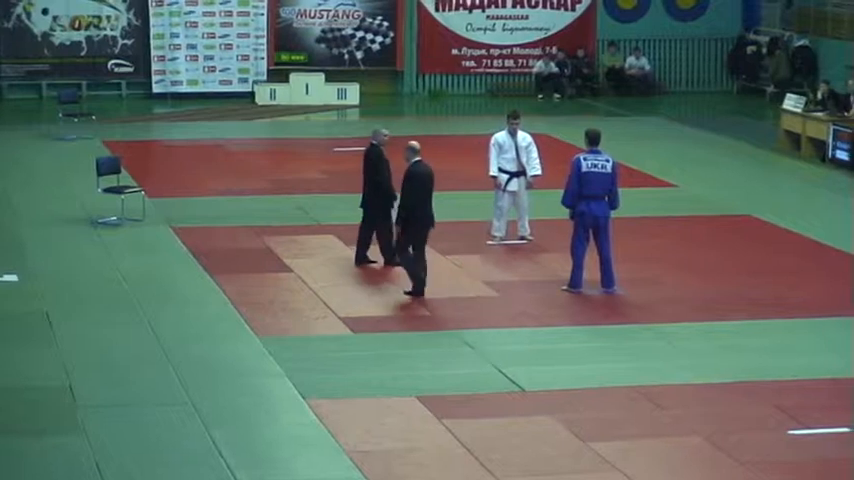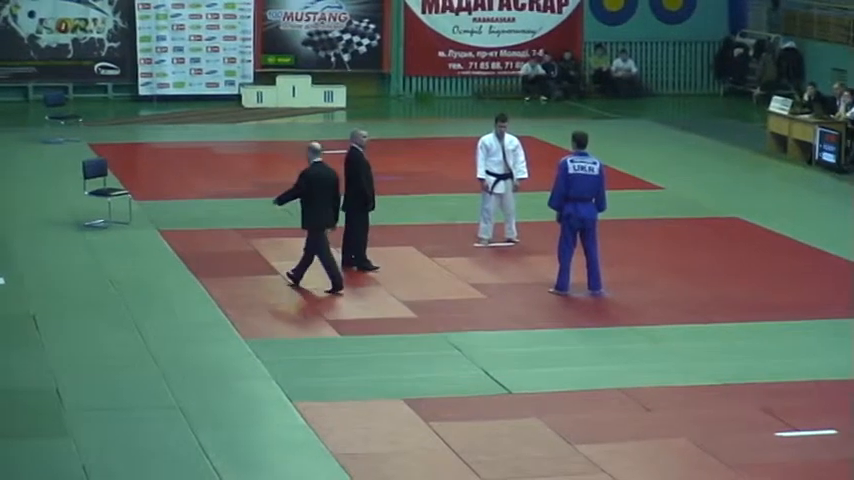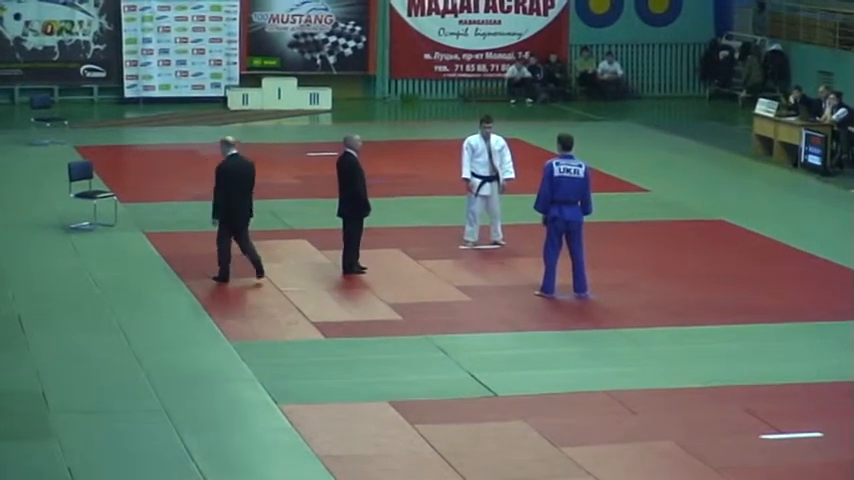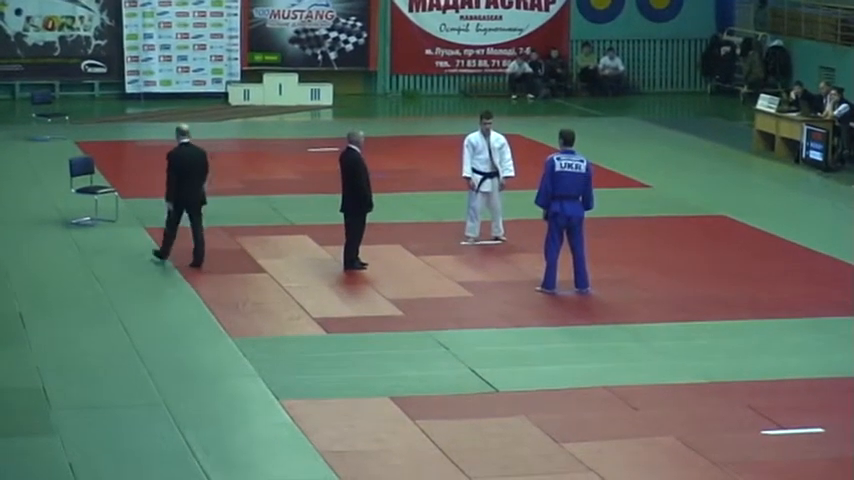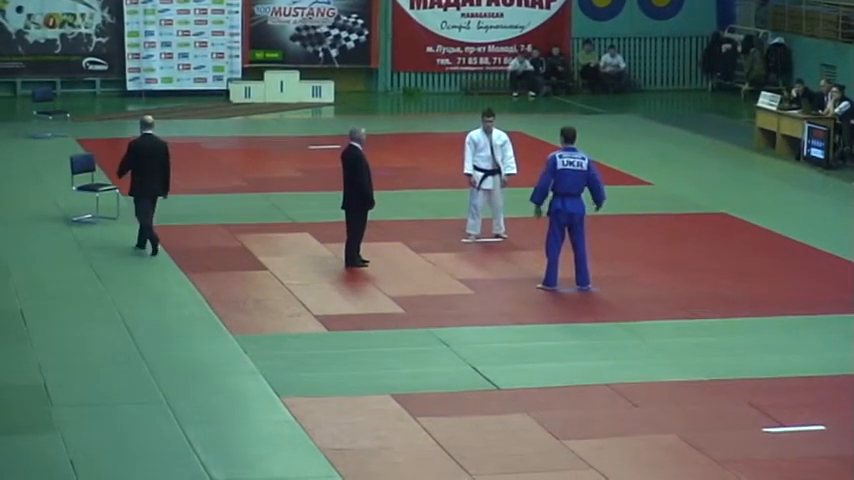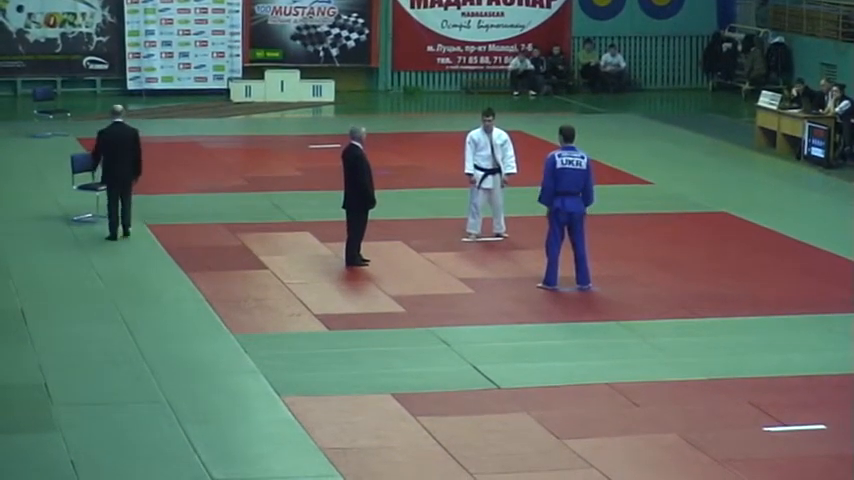
dt=0.7s
person 1, frame 1
left shoulder: (579, 160)
right shoulder: (610, 161)
left elbow: (572, 186)
right elbow: (613, 189)
left wrist: (570, 206)
right wrist: (611, 207)
left hip: (583, 208)
right hip: (602, 208)
left knee: (579, 247)
right knee: (604, 248)
left ankle: (575, 284)
right ankle: (609, 284)
person 1, frame 2
left shoulder: (566, 162)
right shoulder: (597, 164)
left elbow: (559, 189)
right elbow: (601, 191)
left wrist: (557, 208)
right wrist: (598, 209)
left hip: (570, 210)
right hip: (589, 211)
left knee: (566, 249)
right knee: (591, 250)
left ankle: (562, 286)
right ankle: (595, 287)
person 1, frame 3
left shoulder: (551, 165)
right shoulder: (582, 167)
left elbow: (545, 192)
right elbow: (586, 194)
left wrist: (544, 212)
right wrist: (584, 213)
left hip: (556, 213)
right hip: (575, 213)
left knee: (551, 252)
right knee: (577, 253)
left ankle: (548, 289)
right ankle: (581, 289)
person 1, frame 4
left shoulder: (553, 160)
right shoulder: (584, 162)
left elbow: (546, 187)
right elbow: (588, 189)
left wrist: (545, 207)
right wrist: (585, 208)
left hip: (557, 208)
right hip: (576, 209)
left knee: (552, 247)
right knee: (578, 248)
left ankle: (549, 285)
right ankle: (583, 285)
person 1, frame 5
left shoulder: (555, 158)
right shoulder: (585, 159)
left elbow: (544, 183)
right elbow: (595, 183)
left wrist: (537, 204)
right wrist: (599, 201)
left hip: (559, 205)
right hip: (577, 205)
left knee: (554, 245)
right knee: (579, 245)
left ankle: (550, 282)
right ankle: (583, 282)
person 1, frame 6
left shoulder: (554, 157)
right shoulder: (584, 158)
left elbow: (548, 184)
right elbow: (588, 186)
left wrist: (548, 205)
right wrist: (584, 205)
left hip: (559, 204)
right hip: (576, 205)
left knee: (554, 244)
right knee: (579, 244)
left ankle: (551, 281)
right ankle: (584, 281)
person 2, frame 1
left shoulder: (411, 171)
right shoulder: (427, 169)
left elbow: (406, 199)
left wrist: (399, 222)
left hip: (413, 220)
right hip: (426, 218)
left knee: (401, 250)
right knee: (419, 253)
left ankle: (418, 282)
right ankle: (418, 288)
person 2, frame 2
left shoulder: (307, 173)
right shoulder: (331, 173)
left elbow: (295, 192)
right elbow: (336, 197)
left wrist: (278, 200)
right wrist: (334, 219)
left hip: (313, 218)
right hip: (325, 217)
left knee: (323, 250)
right knee: (311, 247)
left ankle: (337, 282)
right ankle: (297, 276)
person 2, frame 3
left shoulder: (223, 167)
right shoulder: (249, 164)
left elbow: (219, 192)
left wrist: (215, 215)
left hip: (228, 211)
right hip: (245, 210)
left knee: (223, 241)
right knee: (243, 239)
left ankle: (224, 274)
right ankle: (257, 265)
person 2, frame 4
left shoulder: (174, 154)
right shoulder: (201, 152)
left elbow: (171, 179)
right elbow: (205, 173)
left wrist: (169, 200)
left hip: (179, 197)
right hip: (196, 196)
left knee: (172, 225)
right knee: (197, 227)
left ankle: (164, 252)
right ankle: (198, 259)
person 2, frame 5
left shoulder: (134, 144)
right shoulder: (162, 144)
left elbow: (126, 164)
right elbow: (166, 168)
left wrist: (120, 174)
right wrist: (165, 188)
left hip: (139, 187)
right hip: (155, 186)
left knee: (142, 214)
right knee: (148, 214)
left ankle: (154, 239)
right ankle: (142, 241)
person 2, frame 6
left shoulder: (104, 133)
right shoulder: (133, 132)
left elbow: (97, 154)
right elbow: (138, 154)
right wrist: (137, 172)
left hip: (110, 174)
right hip: (128, 173)
left knee: (113, 202)
right knee: (126, 200)
left ankle: (113, 233)
right ankle: (126, 227)
person 3, frame 1
left shoulder: (371, 150)
right shoulder: (376, 152)
right elbow: (381, 177)
left wrist: (390, 193)
right wrist: (391, 194)
left hip: (371, 196)
right hip: (378, 197)
left knee: (368, 227)
right knee: (384, 228)
left ankle: (361, 257)
right ankle: (389, 258)
person 3, frame 2
left shoulder: (354, 153)
right shoulder: (356, 155)
right elbow: (360, 180)
left wrist: (367, 198)
right wrist: (368, 199)
left hip: (354, 199)
right hip: (359, 200)
left knee: (352, 230)
right knee: (361, 230)
left ankle: (348, 259)
right ankle: (361, 262)
person 3, frame 3
left shoulder: (343, 159)
right shoulder: (351, 161)
right elbow: (357, 186)
right wrist: (365, 204)
left hip: (348, 204)
right hip: (354, 205)
left knee: (352, 234)
right knee: (353, 235)
left ankle: (352, 262)
right ankle: (349, 266)
person 3, frame 4
left shoulder: (346, 154)
right shoulder: (355, 158)
right elbow: (361, 182)
right wrist: (368, 201)
left hip: (350, 200)
right hip: (357, 201)
left knee: (354, 231)
right knee: (355, 231)
left ankle: (352, 258)
right ankle: (350, 262)
person 3, frame 5
left shoulder: (347, 152)
right shoulder: (357, 155)
right elbow: (362, 180)
right wrist: (369, 199)
left hip: (351, 197)
right hip: (358, 199)
left knee: (355, 229)
right knee: (356, 229)
left ankle: (354, 255)
right ankle: (351, 259)
person 3, frame 6
left shoulder: (348, 150)
right shoulder: (358, 154)
right elbow: (363, 179)
right wrist: (370, 198)
left hip: (352, 196)
right hip: (359, 198)
left knee: (356, 228)
right knee: (356, 228)
left ankle: (354, 255)
right ankle: (352, 258)
person 4, frame 1
left shoulder: (526, 137)
right shoulder: (498, 138)
left elbow: (533, 157)
right elbow: (493, 158)
left wrist: (531, 175)
right wrist: (495, 177)
left hip: (521, 177)
right hip: (504, 177)
left knee: (523, 206)
right knee: (501, 206)
left ankle: (524, 233)
right ankle: (498, 234)
person 4, frame 2
left shoulder: (513, 141)
right shoulder: (485, 140)
left elbow: (519, 160)
right elbow: (481, 161)
left wrist: (518, 178)
right wrist: (482, 179)
left hip: (508, 179)
right hip: (492, 179)
left knee: (510, 209)
right knee: (488, 209)
left ankle: (511, 235)
right ankle: (484, 236)
person 4, frame 3
left shoulder: (499, 141)
right shoulder: (471, 141)
left elbow: (506, 160)
right elbow: (466, 161)
left wrist: (505, 179)
right wrist: (467, 180)
left hip: (493, 181)
right hip: (477, 181)
left knee: (495, 211)
right knee: (473, 211)
left ankle: (496, 238)
right ankle: (470, 239)
person 4, frame 4
left shoulder: (499, 139)
right shoulder: (471, 139)
left elbow: (506, 158)
right elbow: (467, 159)
left wrist: (504, 177)
right wrist: (468, 178)
left hip: (494, 178)
right hip: (478, 178)
left knee: (496, 208)
right knee: (474, 207)
left ankle: (498, 234)
right ankle: (471, 235)
person 4, frame 5
left shoulder: (502, 136)
right shoulder: (473, 136)
left elbow: (508, 156)
right elbow: (468, 156)
left wrist: (506, 174)
right wrist: (470, 175)
left hip: (496, 175)
right hip: (479, 175)
left knee: (497, 205)
right knee: (475, 204)
left ankle: (499, 231)
right ankle: (472, 232)
person 4, frame 6
left shoulder: (502, 135)
right shoulder: (473, 135)
left elbow: (508, 155)
right elbow: (469, 156)
left wrist: (507, 174)
right wrist: (470, 174)
left hip: (496, 174)
right hip: (480, 174)
left knee: (498, 204)
right knee: (476, 204)
left ankle: (499, 230)
right ankle: (473, 231)
